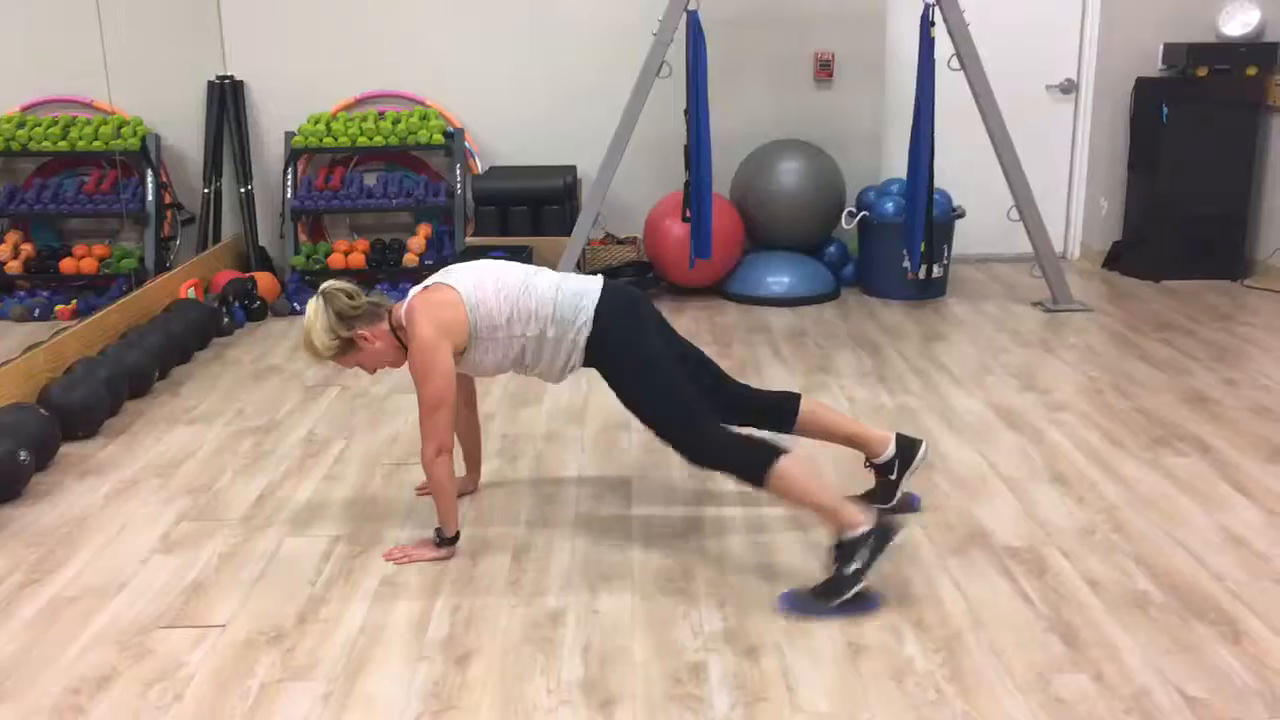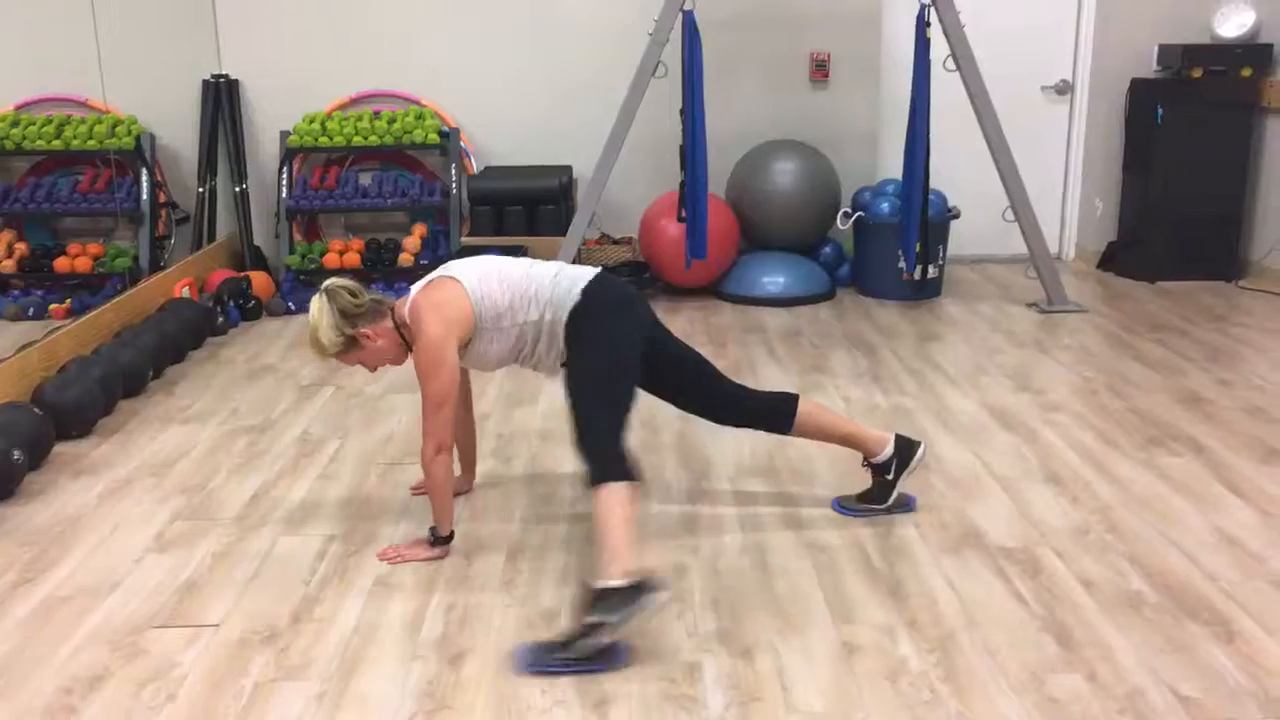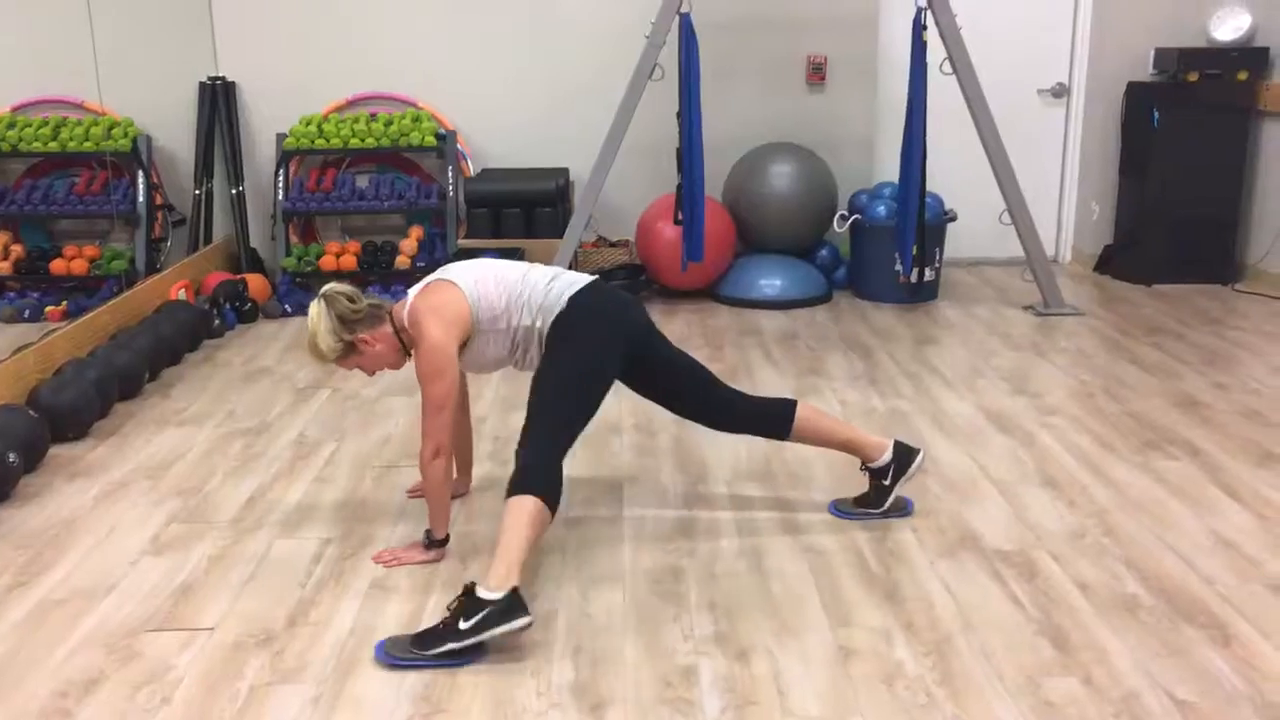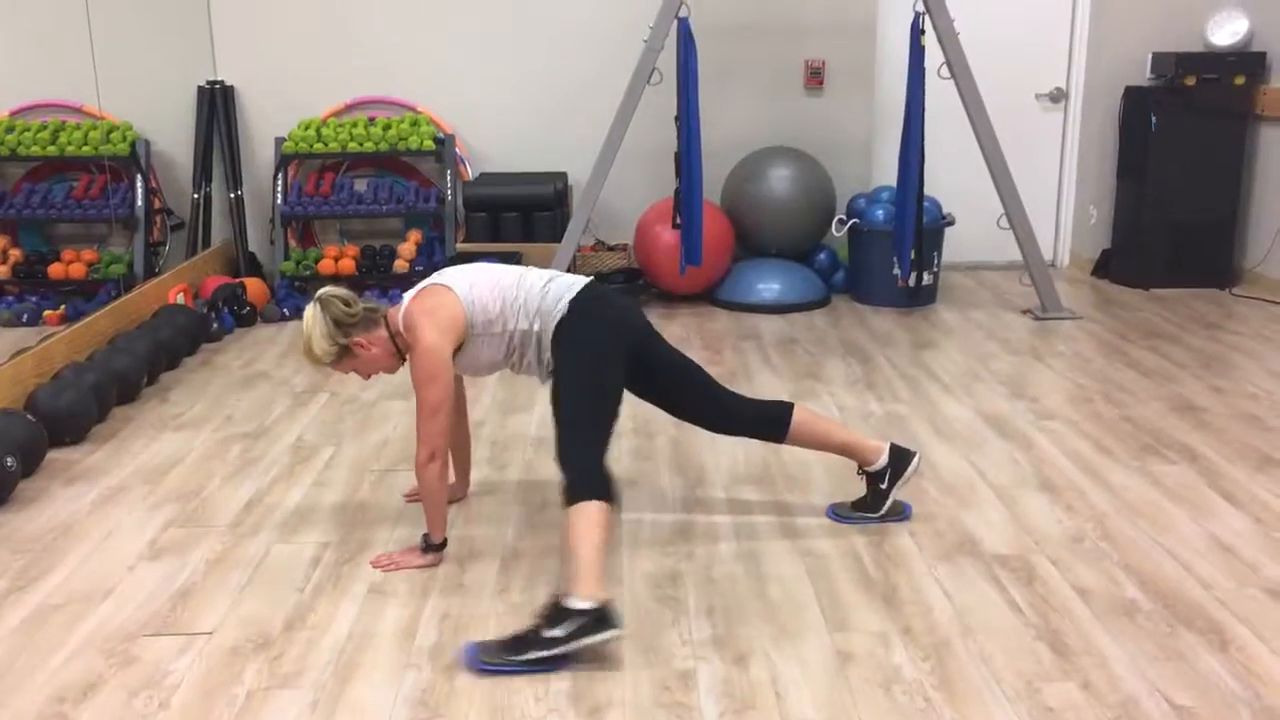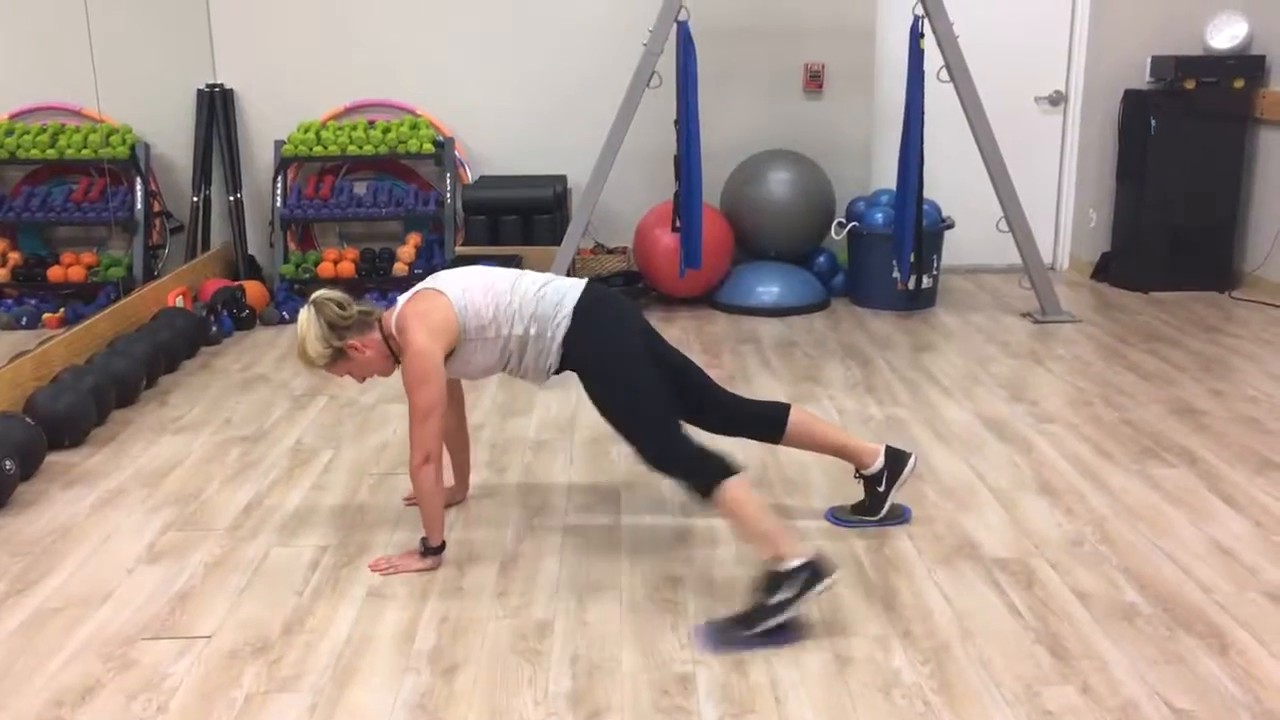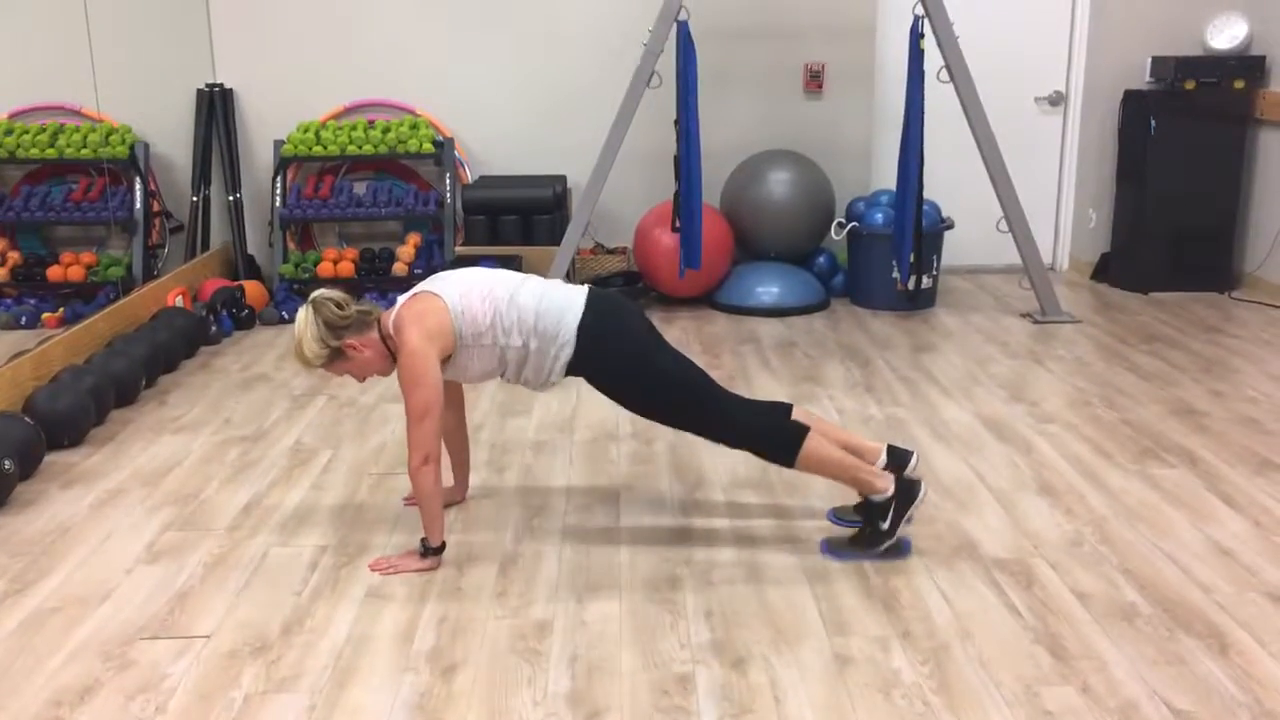
dt=0.2s
person 1, frame 1
left shoulder: (424, 329)
right shoulder: (427, 311)
left elbow: (435, 446)
right elbow: (462, 400)
left wrist: (444, 537)
right wrist: (470, 476)
left hip: (603, 326)
right hip: (608, 311)
left knee: (700, 437)
right knee: (735, 402)
left ankle: (857, 528)
right ankle: (887, 448)
person 1, frame 2
left shoulder: (429, 323)
right shoulder: (423, 308)
left elbow: (436, 442)
right elbow: (459, 405)
left wrist: (439, 535)
right wrist: (464, 476)
left hip: (594, 315)
right hip: (602, 310)
left knee: (599, 448)
right knee: (732, 404)
left ankle: (620, 585)
right ankle: (885, 449)
person 1, frame 3
left shoulder: (430, 327)
right shoulder: (418, 313)
left elbow: (434, 444)
right elbow: (457, 405)
left wrist: (435, 539)
right wrist: (460, 481)
left hip: (585, 319)
right hip: (601, 315)
left knee: (537, 454)
right knee: (726, 408)
left ankle: (494, 597)
right ankle: (882, 455)
person 1, frame 4
left shoulder: (424, 330)
right shoulder: (415, 316)
left elbow: (430, 448)
right elbow: (455, 411)
left wrist: (432, 544)
right wrist: (459, 483)
left hip: (585, 322)
right hip: (598, 316)
left knee: (581, 460)
right knee: (725, 411)
left ankle: (583, 607)
right ankle: (880, 457)
person 1, frame 5
left shoulder: (416, 334)
right shoulder: (413, 316)
left elbow: (424, 454)
right elbow: (453, 410)
left wrist: (430, 547)
right wrist: (459, 487)
left hip: (587, 326)
right hip: (594, 318)
left knee: (666, 445)
right knee: (724, 413)
left ankle: (791, 565)
right ankle: (875, 460)
person 1, frame 6
left shoulder: (412, 335)
right shoulder: (419, 318)
left elbow: (421, 455)
right elbow: (451, 411)
left wrist: (430, 548)
right wrist: (459, 487)
left hip: (594, 335)
right hip: (595, 321)
left knee: (721, 421)
right knee: (725, 408)
left ankle: (882, 487)
right ankle: (877, 453)
